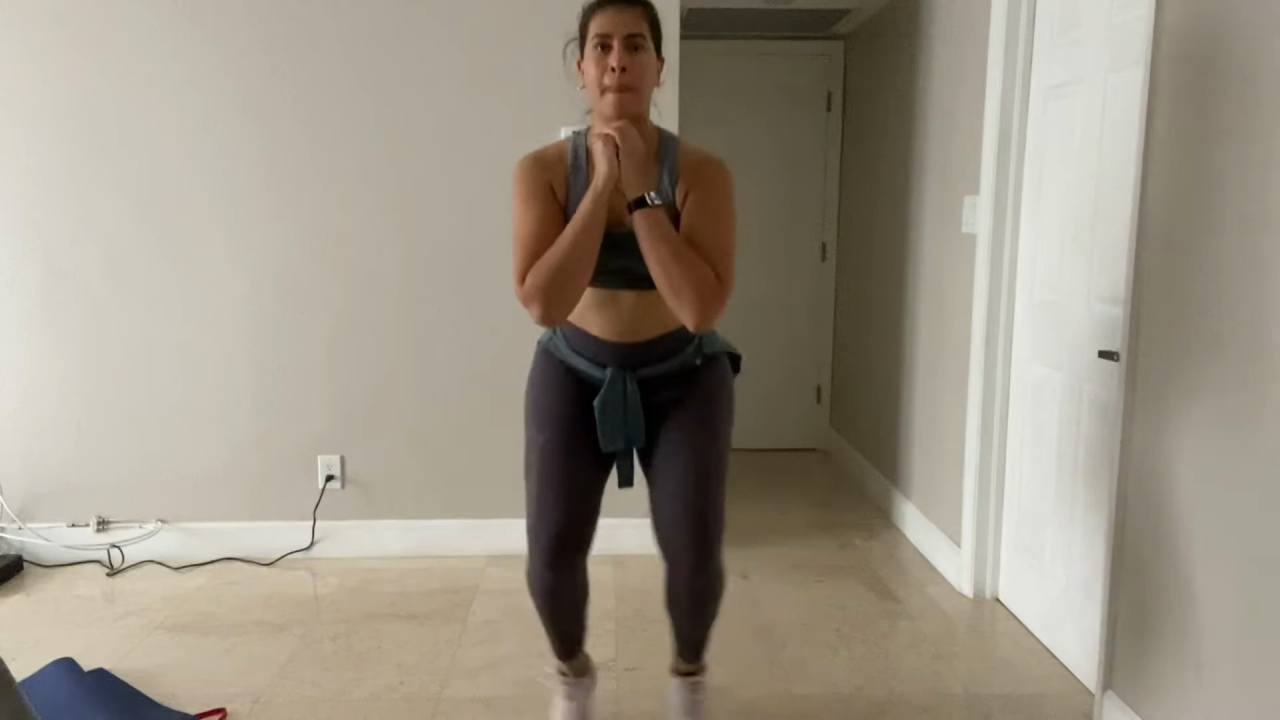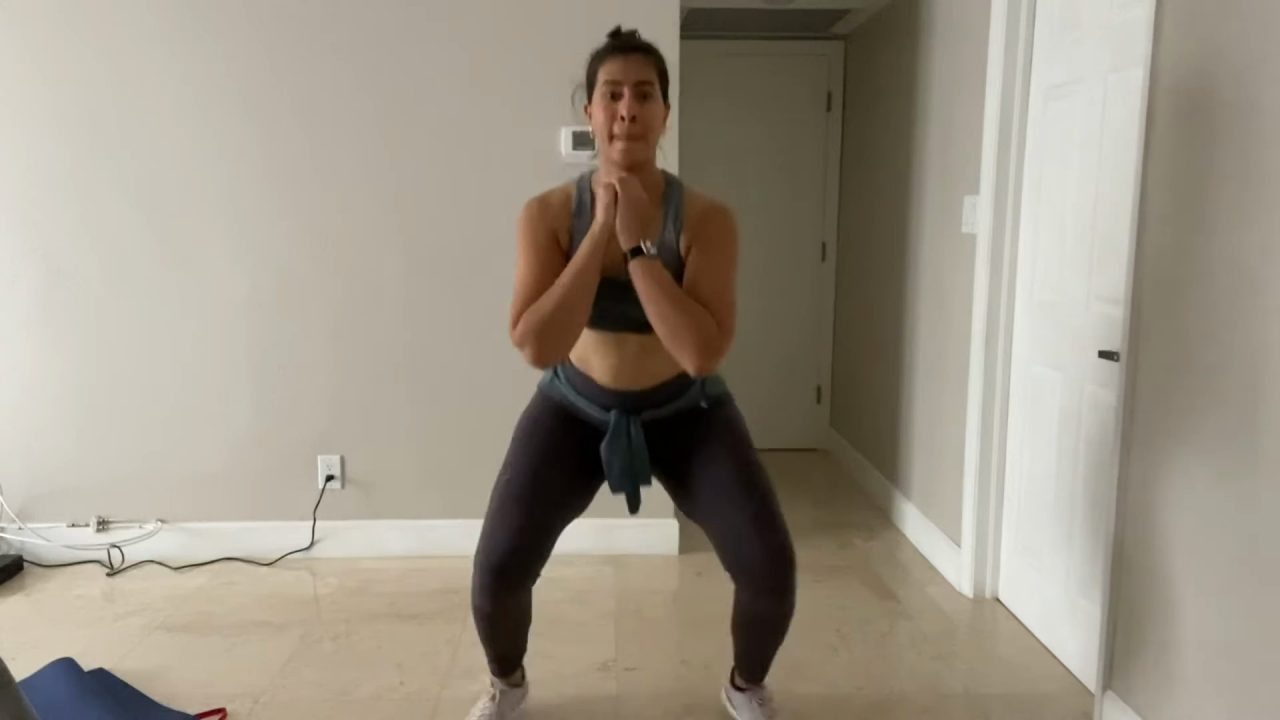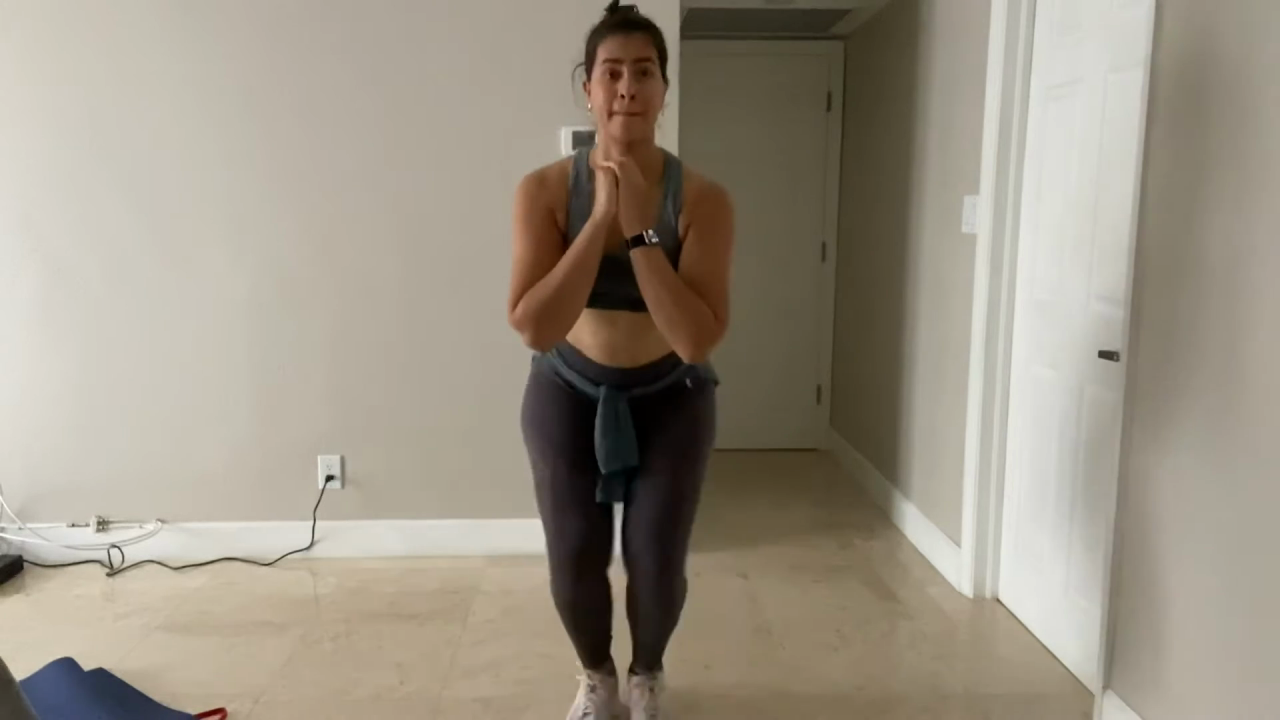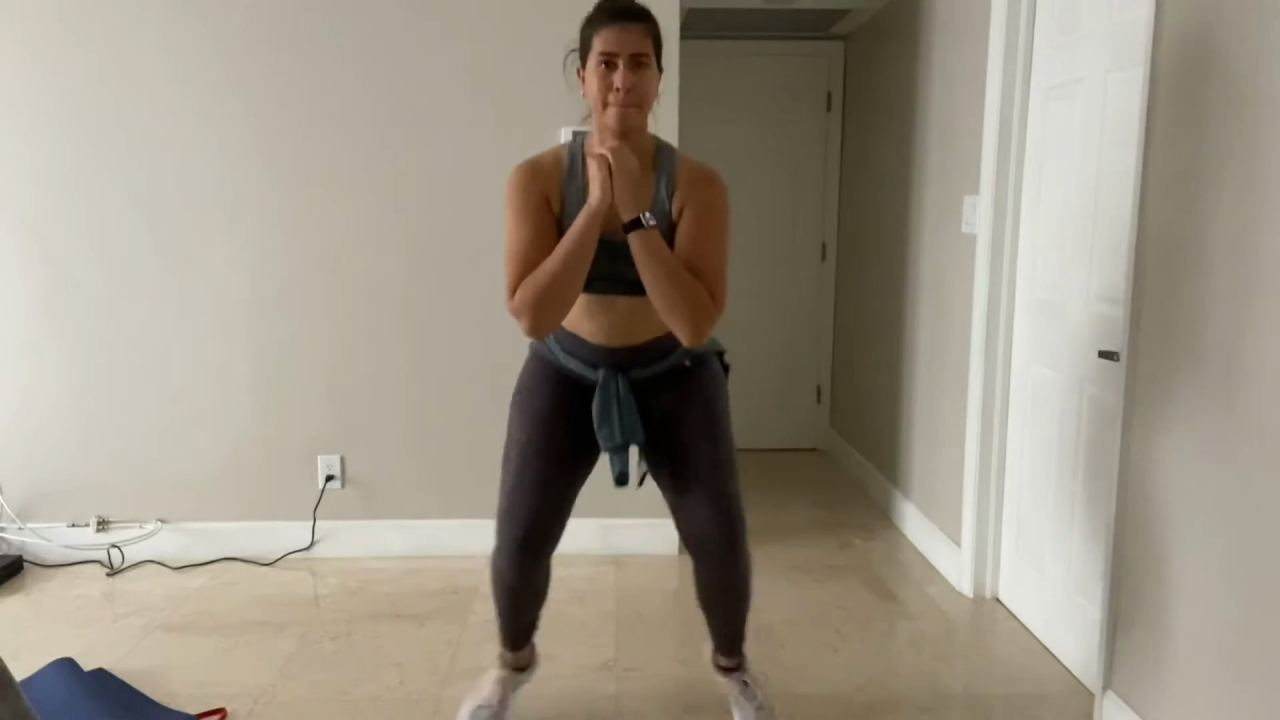
dt=0.5s
person 1, frame 1
left shoulder: (700, 172)
right shoulder: (541, 170)
left elbow: (703, 308)
right elbow: (543, 306)
left wrist: (641, 197)
right wrist: (602, 188)
left hip: (681, 375)
right hip: (575, 374)
left knee: (691, 547)
right knee: (555, 546)
person 1, frame 2
left shoulder: (706, 217)
right shoulder: (547, 213)
left elbow: (702, 353)
right elbow: (535, 346)
left wrist: (638, 244)
right wrist: (599, 235)
left hip: (684, 413)
right hip: (576, 410)
left knee: (770, 566)
right knee: (499, 566)
person 1, frame 3
left shoulder: (702, 199)
right shoulder: (544, 189)
left elbow: (699, 339)
right elbow: (533, 328)
left wrist: (639, 229)
right wrist: (600, 220)
left hip: (669, 393)
right hip: (570, 388)
left knee: (656, 559)
right knee: (576, 553)
person 1, frame 4
left shoulder: (696, 183)
right shoulder: (537, 178)
left elbow: (696, 325)
right elbow: (530, 317)
left wrist: (637, 217)
right wrist: (596, 207)
left hip: (670, 376)
right hip: (566, 374)
left knee: (719, 540)
right knee: (521, 539)
right ankle: (513, 661)
